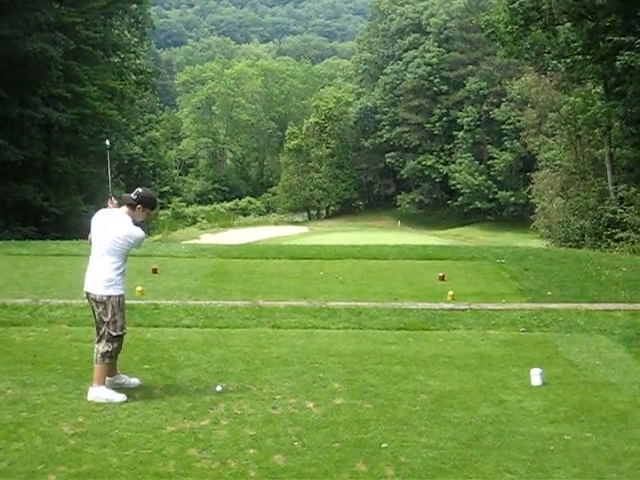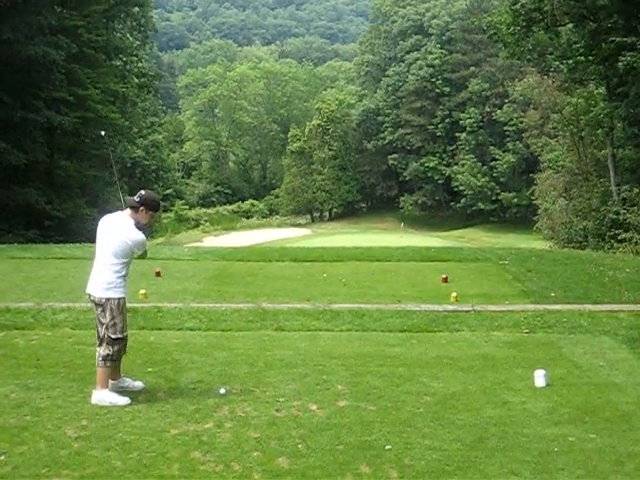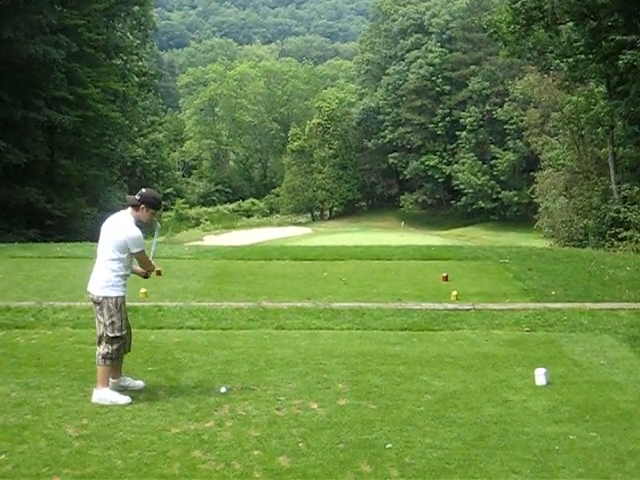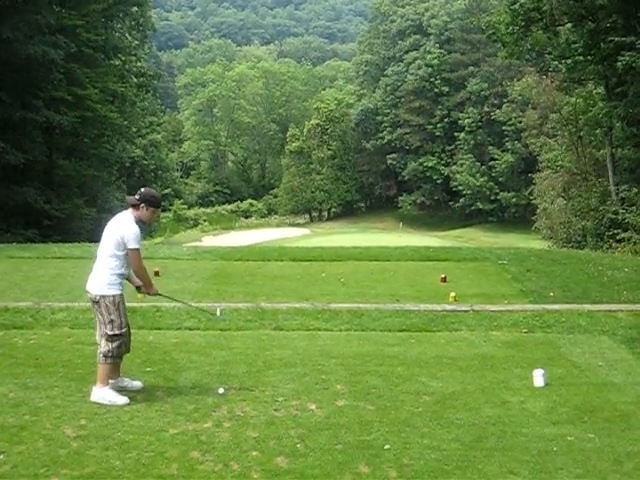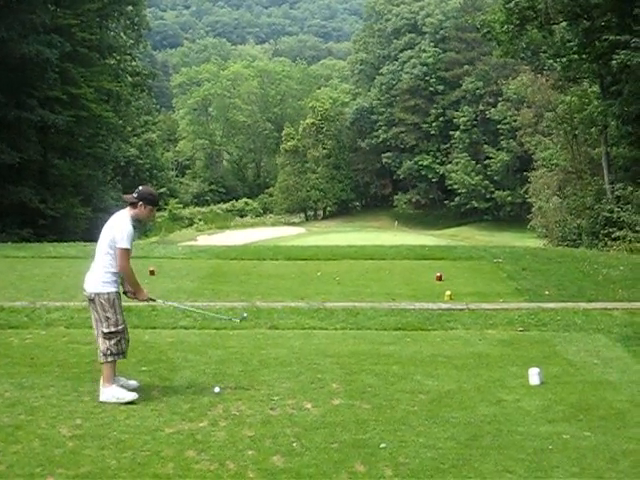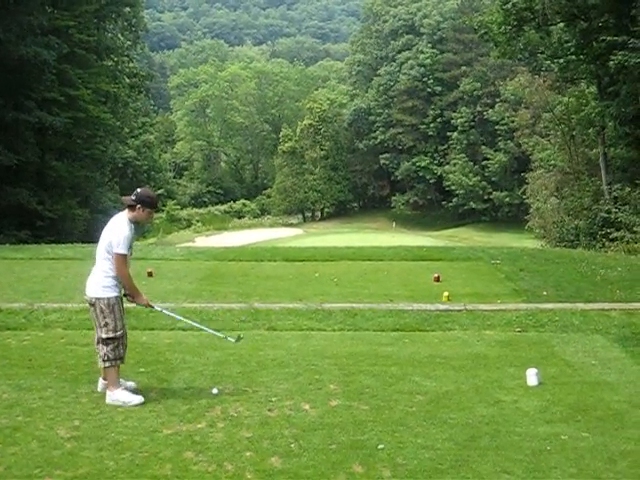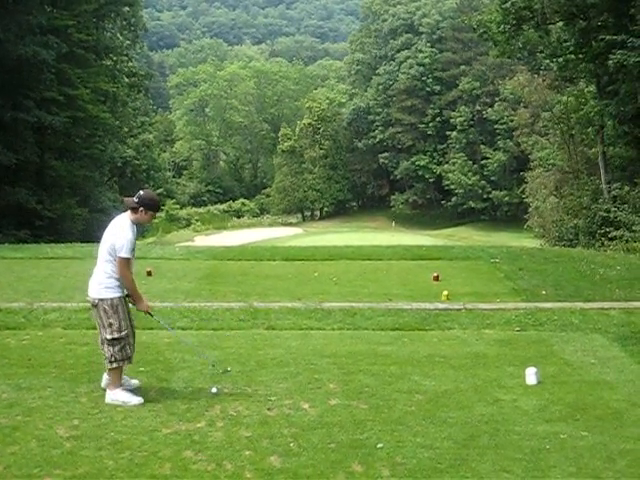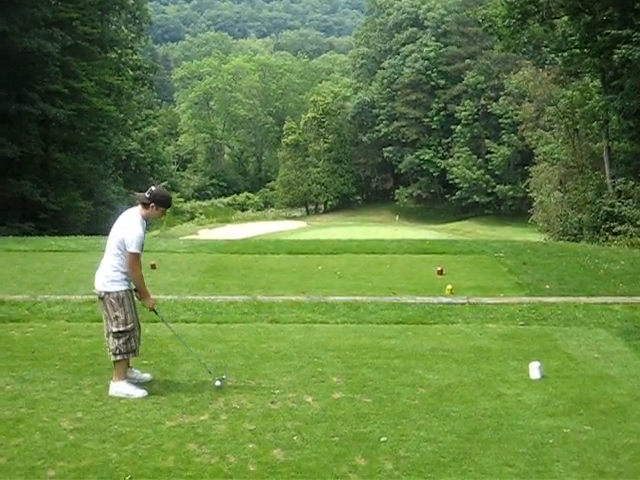
dt=0.2s
person 1, frame 1
left shoulder: (100, 215)
right shoulder: (136, 233)
right wrist: (117, 211)
left hip: (93, 284)
right hip: (109, 290)
left knee: (112, 334)
right knee: (109, 336)
left ankle: (112, 375)
right ankle: (97, 388)
person 1, frame 2
left shoulder: (107, 219)
right shoulder: (136, 236)
right elbow: (141, 257)
left hip: (99, 287)
right hip: (110, 292)
left knee: (116, 336)
right knee: (110, 339)
left ankle: (116, 379)
right ankle: (101, 391)
person 1, frame 3
left shoulder: (115, 219)
right shoulder: (132, 231)
right elbow: (145, 263)
left wrist: (136, 269)
right wrist: (150, 269)
left hip: (105, 287)
right hip: (108, 291)
left knee: (121, 334)
right knee: (110, 338)
left ankle: (116, 378)
right ankle: (102, 390)
person 1, frame 4
left shoulder: (121, 219)
right shoulder: (131, 228)
right elbow: (137, 265)
left wrist: (138, 283)
right wrist: (150, 286)
left hip: (106, 286)
right hip: (106, 289)
left knee: (120, 334)
right knee: (112, 337)
left ankle: (114, 378)
right ankle: (100, 388)
person 1, frame 5
left shoulder: (122, 219)
right shoulder: (125, 226)
right elbow: (123, 266)
left wrist: (127, 287)
right wrist: (139, 290)
left hip: (104, 285)
right hip: (102, 287)
left knee: (112, 333)
right knee: (114, 334)
left ankle: (110, 377)
right ankle: (108, 388)
person 1, frame 6
left shoulder: (122, 221)
right shoulder: (122, 231)
right elbow: (121, 271)
left wrist: (129, 291)
right wrist: (138, 295)
left hip: (107, 289)
right hip: (104, 292)
left knee: (113, 337)
right knee: (113, 338)
left ankle: (107, 379)
right ankle: (114, 390)
person 1, frame 7
left shoulder: (124, 220)
right shoulder: (125, 234)
right elbow: (125, 274)
left wrist: (131, 293)
right wrist: (139, 300)
left hip: (110, 289)
right hip: (107, 292)
left knee: (124, 335)
right knee: (117, 338)
left ankle: (112, 376)
right ankle: (114, 390)
person 1, frame 8
left shoulder: (132, 214)
right shoulder: (135, 229)
right elbow: (134, 268)
left wrist: (138, 288)
right wrist: (146, 296)
left hip: (116, 282)
right hip: (113, 285)
left knee: (130, 328)
right knee: (122, 331)
left ankle: (125, 370)
right ankle: (118, 382)
